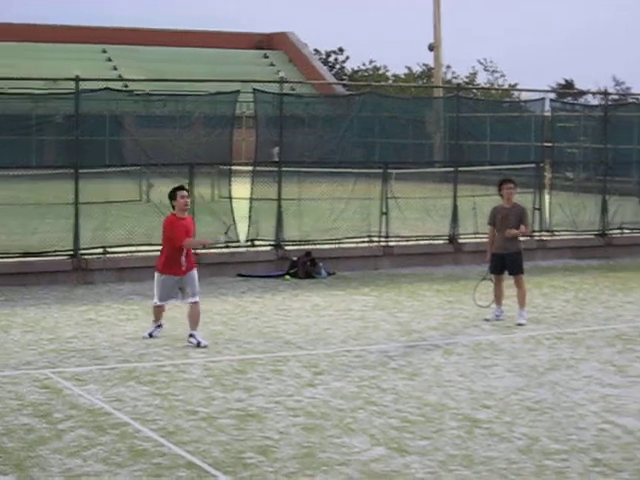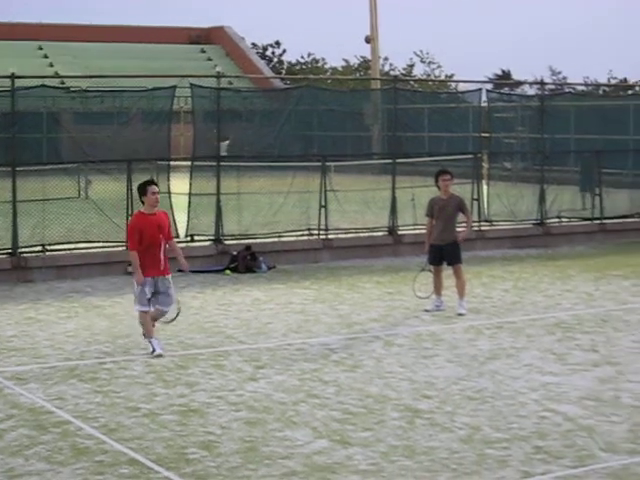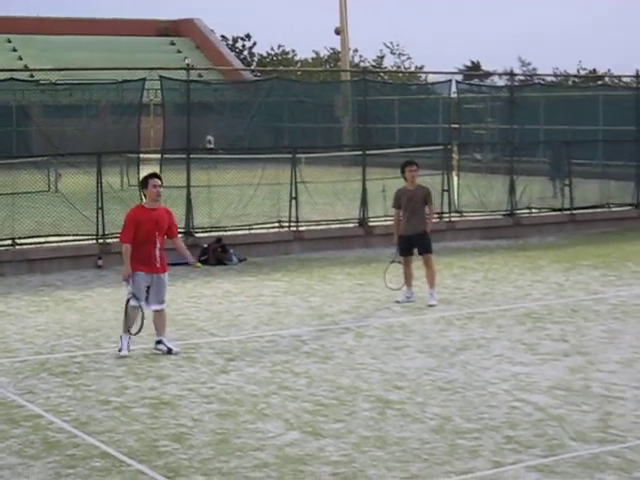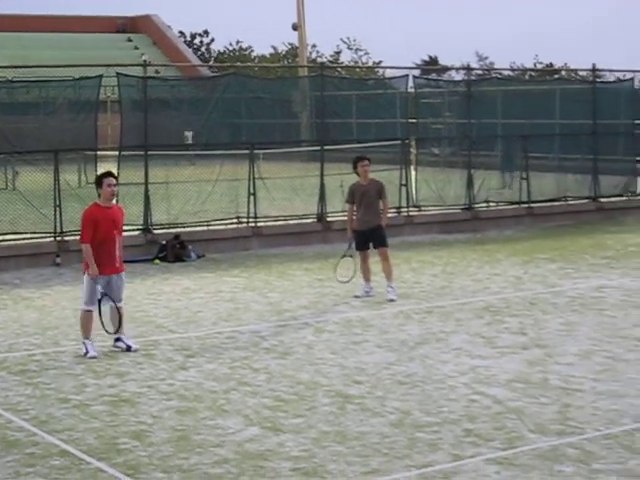
dt=0.7s
person 1, frame 1
left shoulder: (189, 220)
right shoulder: (170, 221)
right elbow: (183, 242)
right wrist: (203, 242)
left hip: (188, 269)
right hip: (167, 270)
left knee: (194, 301)
right knee: (160, 301)
left ankle: (193, 335)
right ankle: (157, 324)
person 1, frame 2
left shoulder: (164, 216)
right shoulder: (136, 221)
left elbow: (171, 241)
right elbow: (132, 249)
left wrist: (182, 259)
right wrist: (138, 272)
left hip: (163, 271)
right hip: (144, 273)
left knee: (165, 307)
right knee: (145, 309)
left ankle: (148, 325)
right ankle: (153, 342)
person 1, frame 3
left shoulder: (167, 213)
right shoulder: (134, 214)
left elbow: (174, 237)
right elbow: (126, 242)
left wrist: (188, 256)
right wrist: (127, 266)
left hip: (160, 268)
right hip: (139, 269)
left knee: (159, 305)
right knee: (135, 305)
left ankle: (160, 341)
right ankle: (125, 337)
person 1, frame 4
left shoulder: (119, 211)
right shoulder: (90, 213)
right elbow: (85, 243)
right wrist: (92, 266)
left hip: (116, 268)
right hip: (96, 270)
left knee: (117, 303)
right knee: (88, 306)
left ankle: (119, 338)
right ankle: (86, 343)
person 2, frame 1
left shoulder: (520, 209)
right shoulder: (495, 210)
left elbow: (527, 230)
right elbow: (492, 232)
left wrist: (517, 232)
right wrist: (489, 251)
left hip: (514, 251)
right hip: (497, 251)
left knee: (519, 281)
right knee: (498, 280)
left ankle: (522, 313)
right ankle: (498, 311)
person 2, frame 2
left shoulder: (457, 200)
right shoulder: (433, 202)
left elbow: (469, 217)
right elbow: (430, 223)
left wrist: (465, 232)
right wrist: (427, 242)
left hip: (451, 242)
right hip: (435, 242)
left knee: (457, 271)
right knee: (436, 271)
left ankle: (462, 303)
right ankle: (438, 301)
person 2, frame 3
left shoulder: (425, 191)
right shoulder: (399, 193)
left elbow: (431, 210)
right elbow: (397, 214)
left wrist: (429, 224)
right wrist: (395, 234)
left hip: (421, 232)
right hip: (405, 233)
left knee: (428, 261)
right knee: (406, 262)
left ankle: (432, 294)
right ankle: (409, 293)
person 2, frame 4
left shoulder: (378, 185)
right shoulder: (353, 188)
left elbow: (385, 203)
right elbow: (351, 209)
left wrist: (384, 219)
right wrist: (349, 228)
left hip: (376, 226)
right hip: (360, 228)
left knee: (384, 255)
right knee: (363, 257)
left ankle: (390, 287)
right ankle: (368, 287)
